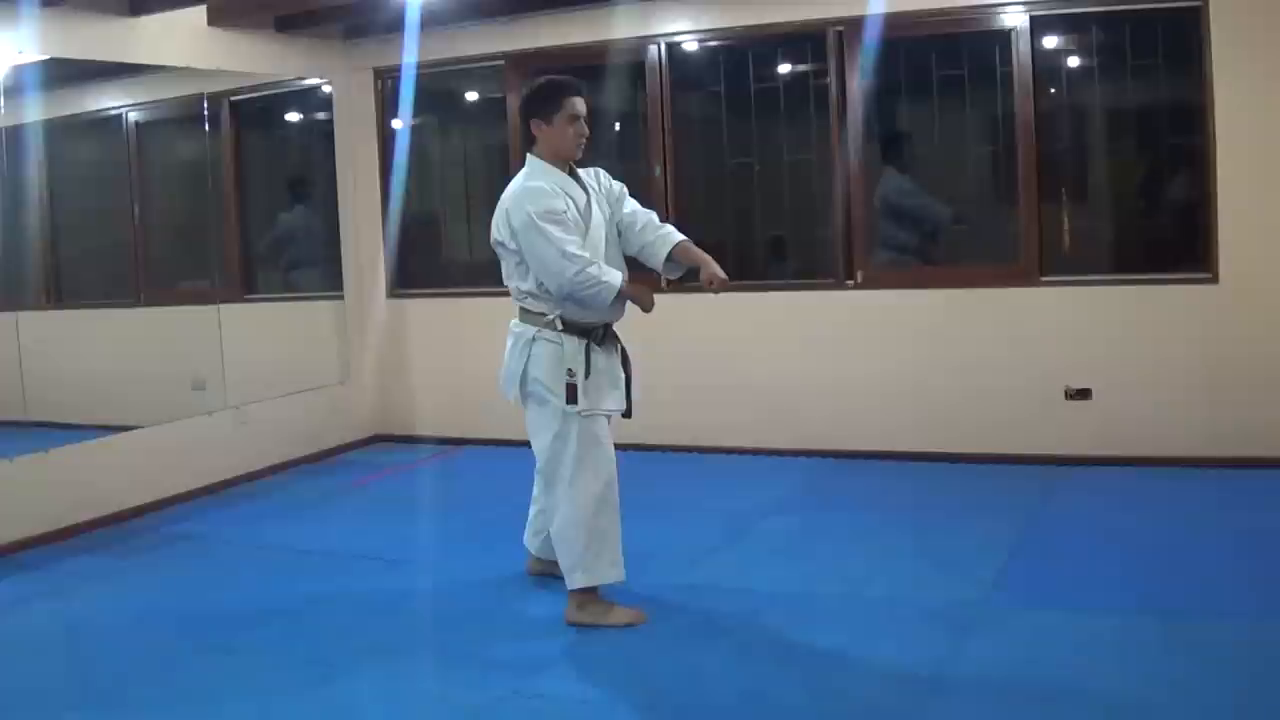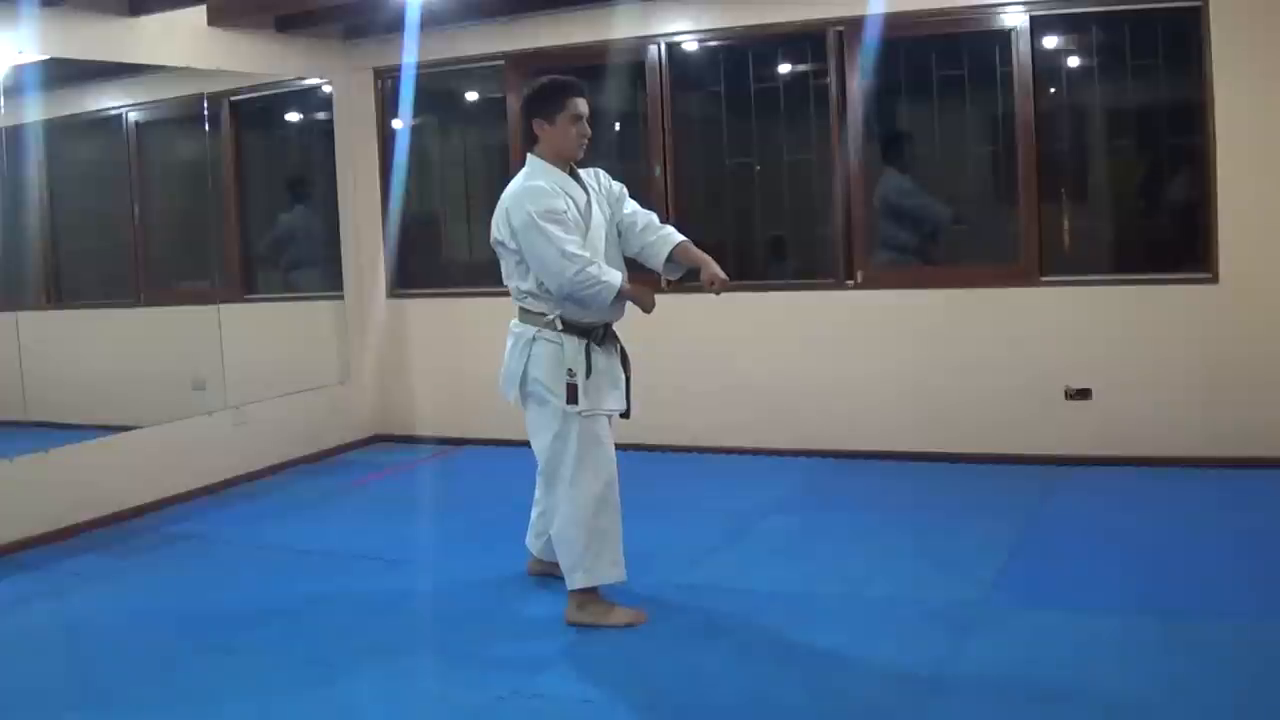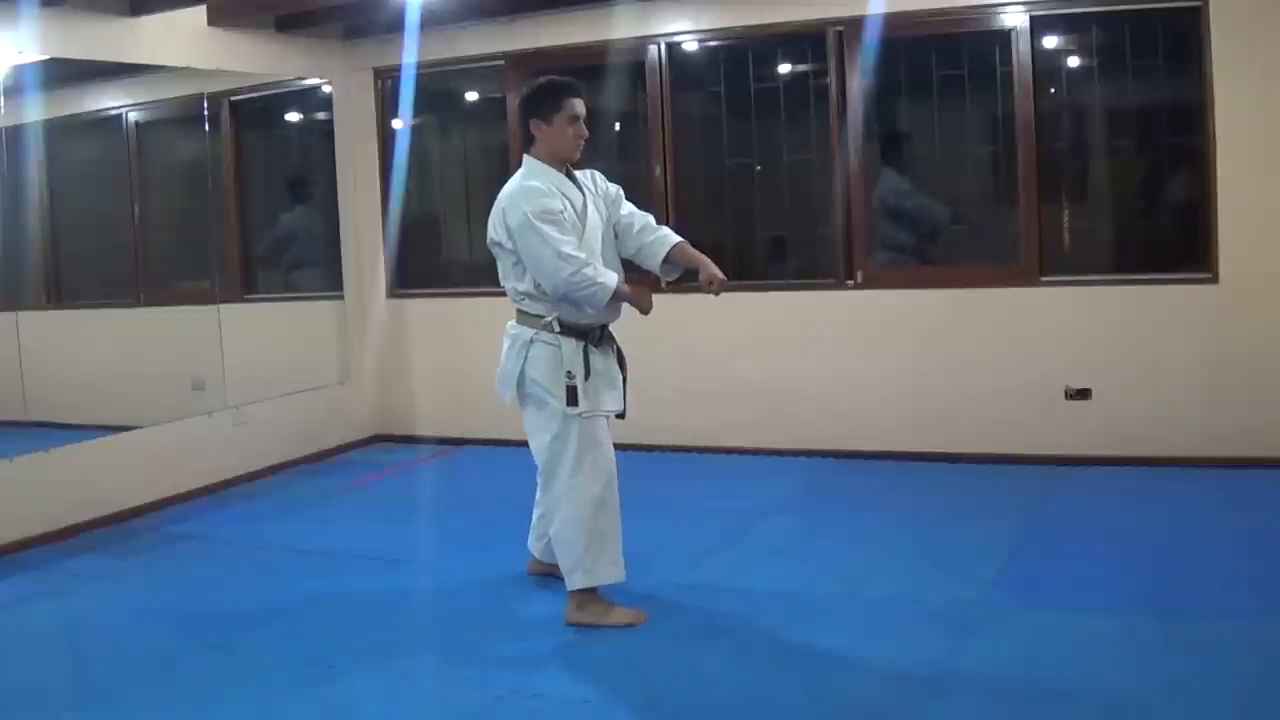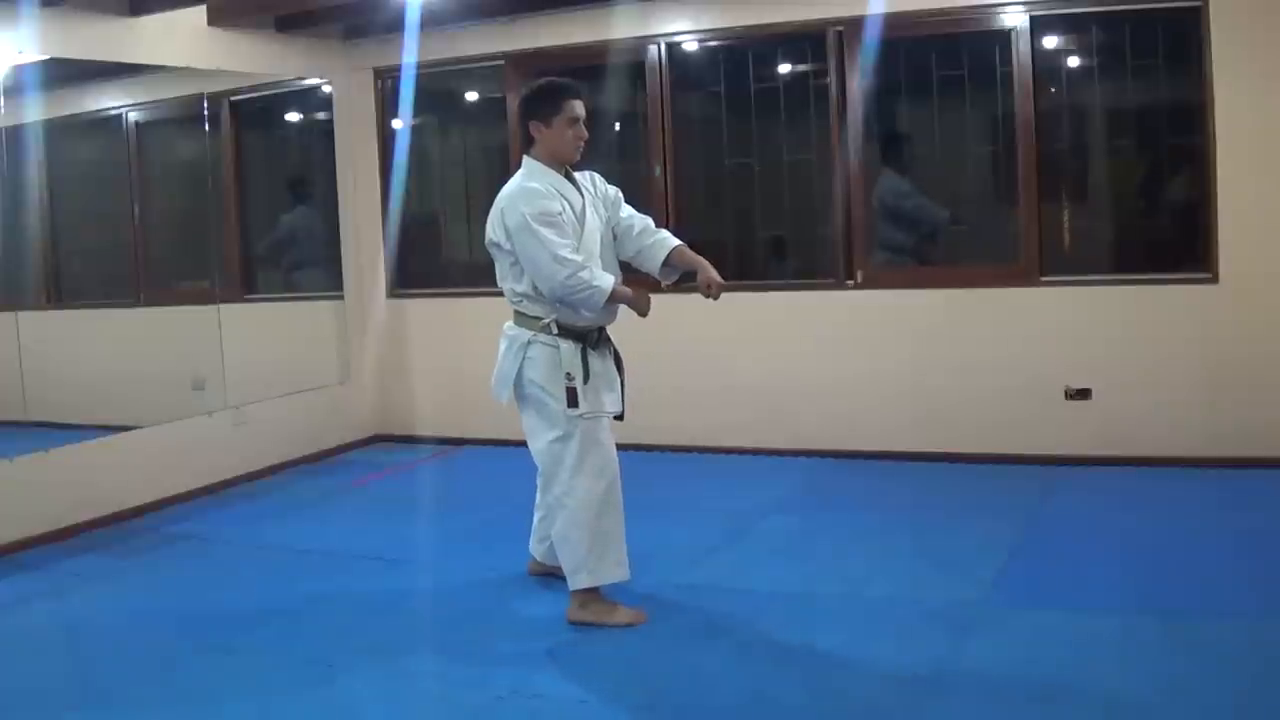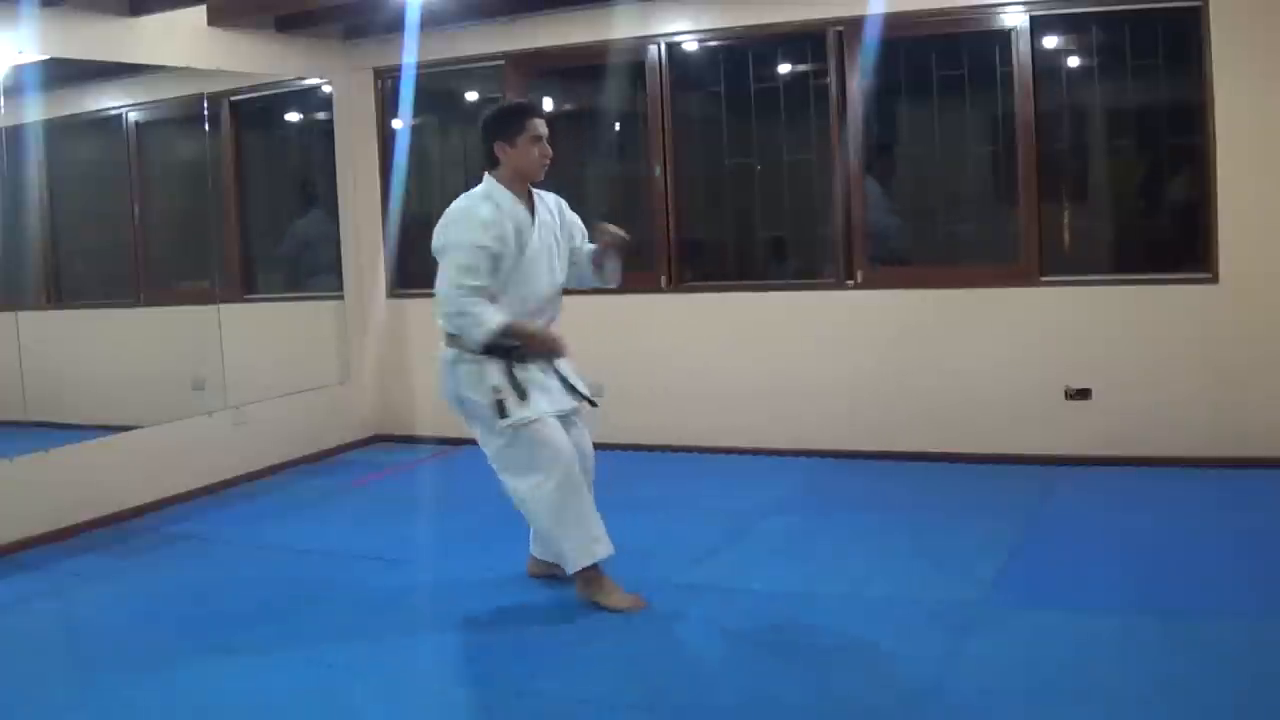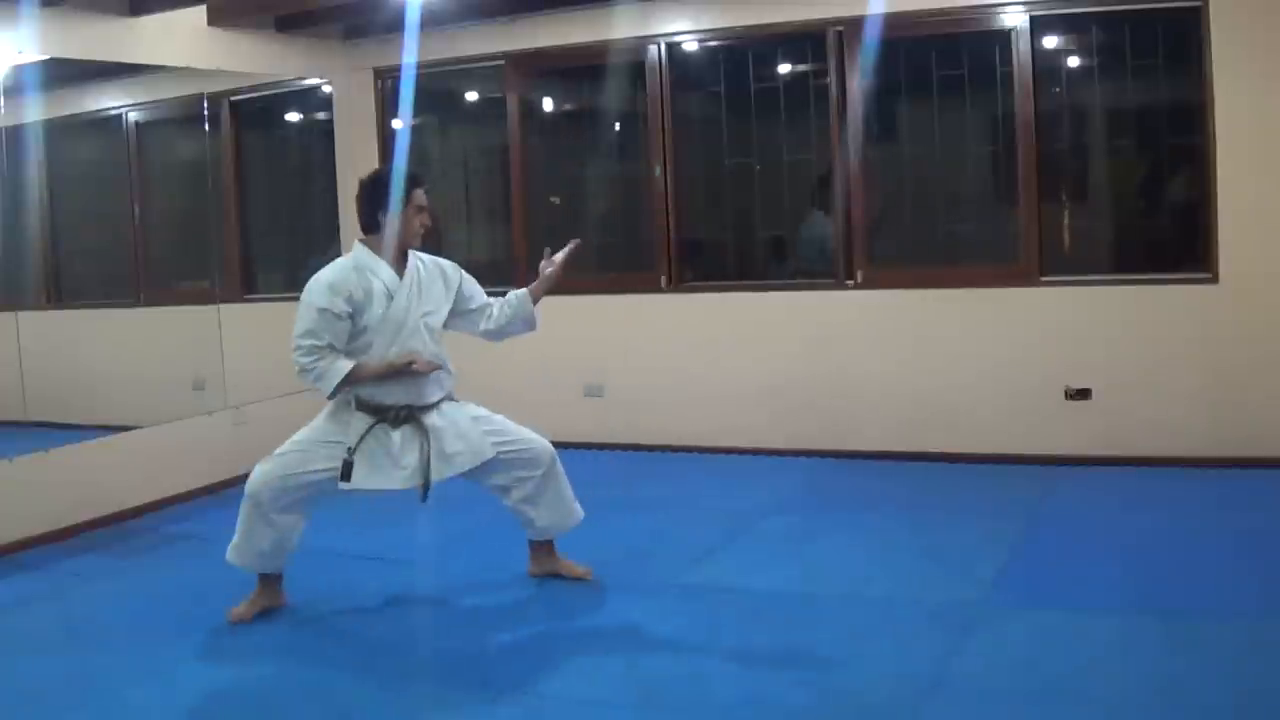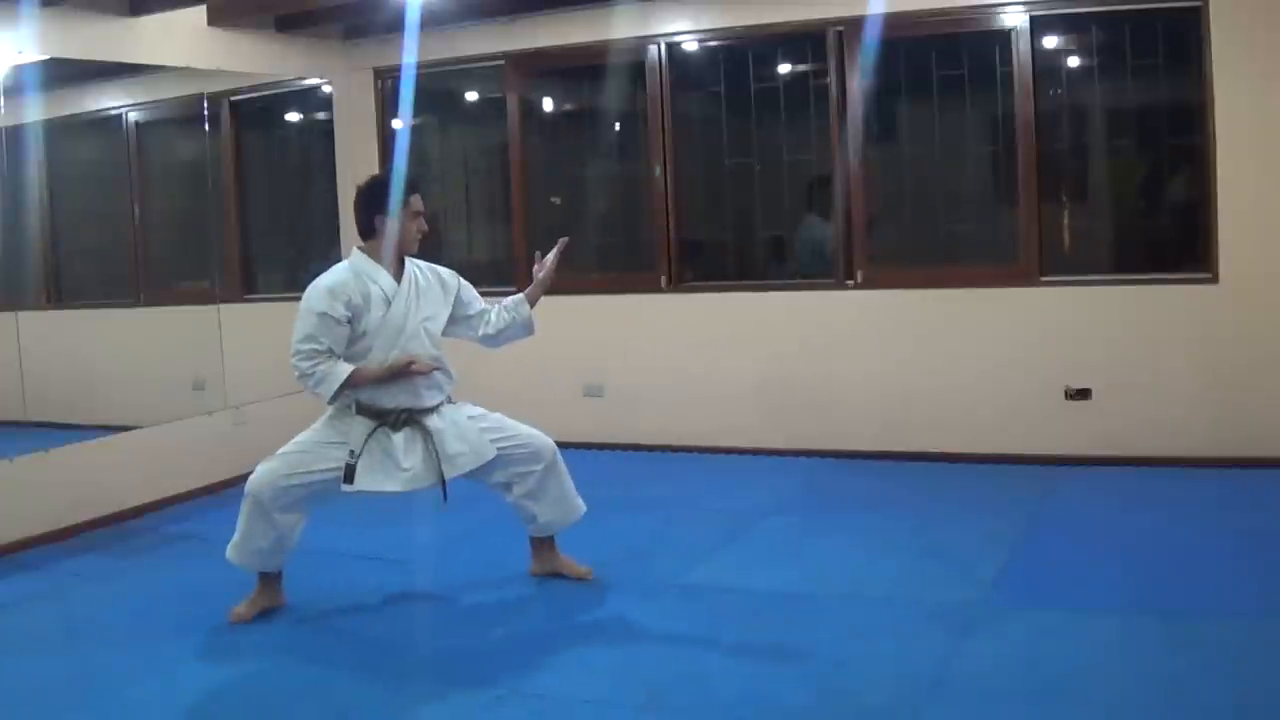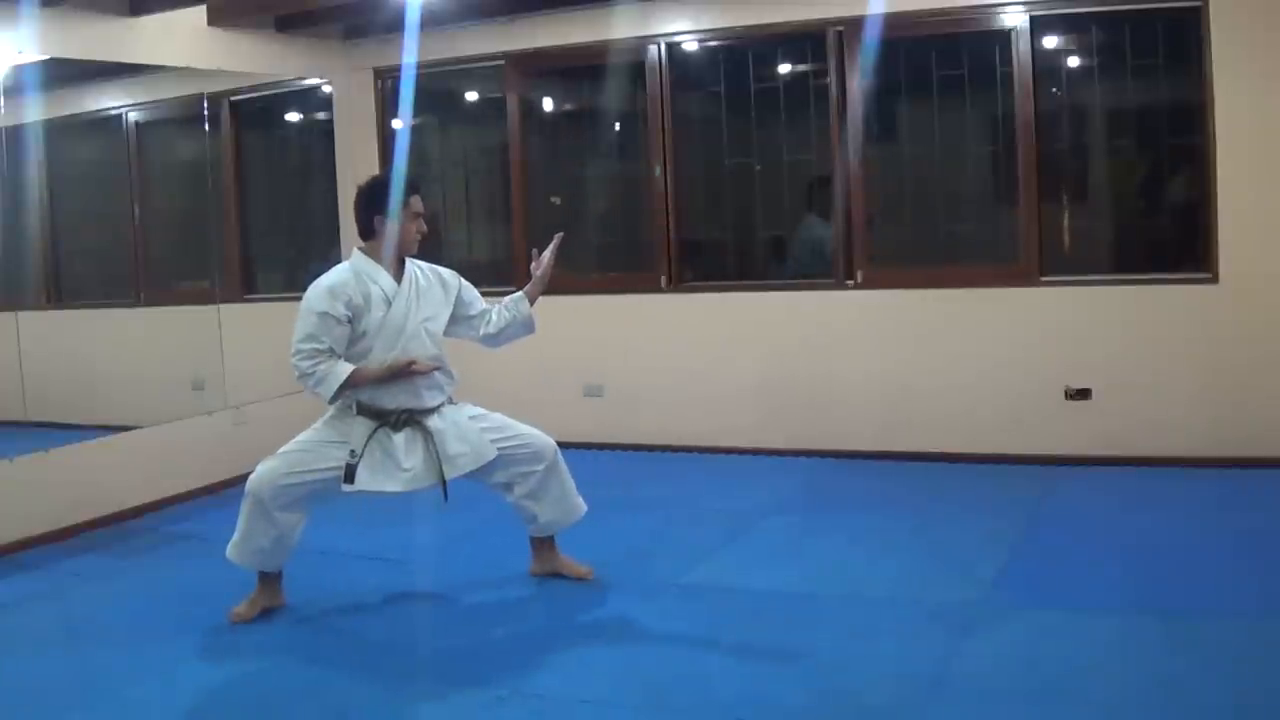
dt=0.5s
person 1, frame 1
left shoulder: (596, 183)
right shoulder: (529, 197)
left elbow: (644, 229)
right elbow: (573, 274)
left wrist: (701, 260)
right wrist: (635, 291)
left hip: (587, 346)
right hip: (555, 350)
left knee: (563, 459)
right knee: (584, 467)
left ankle: (543, 552)
right ankle: (586, 596)
person 1, frame 2
left shoulder: (596, 183)
right shoulder: (529, 196)
left elbow: (644, 229)
right elbow: (573, 274)
left wrist: (702, 260)
right wrist: (635, 292)
left hip: (587, 346)
right hip: (554, 349)
left knee: (566, 461)
right knee: (584, 468)
left ankle: (545, 553)
right ankle: (585, 596)
person 1, frame 3
left shoulder: (591, 185)
right shoulder: (525, 197)
left elbow: (640, 231)
right elbow: (569, 275)
left wrist: (699, 261)
right wrist: (631, 294)
left hip: (585, 347)
right hip: (552, 351)
left knee: (565, 461)
right knee: (585, 468)
left ankle: (546, 554)
right ankle: (586, 596)
person 1, frame 4
left shoulder: (590, 186)
right shoulder: (525, 198)
left elbow: (638, 234)
right elbow: (564, 277)
left wrist: (698, 264)
right wrist: (628, 295)
left hip: (580, 349)
right hip: (548, 352)
left knee: (568, 462)
right knee: (587, 467)
left ankle: (548, 555)
right ankle: (588, 596)
person 1, frame 5
left shoulder: (553, 209)
right shoulder: (473, 216)
left elbow: (587, 270)
right elbow: (460, 303)
left wrist: (607, 250)
right wrist: (528, 333)
left hip: (531, 363)
right hip: (485, 368)
left knee: (576, 456)
right knee: (550, 465)
left ankle: (548, 555)
right ankle: (591, 576)
person 1, frame 6
left shoulder: (439, 273)
right shoulder: (335, 283)
left elbow: (492, 320)
right elbow: (313, 361)
left wrist: (544, 282)
right wrist: (384, 370)
left hip: (435, 417)
right hip: (358, 421)
left knee: (534, 456)
right knee: (269, 484)
left ankle: (543, 554)
right ankle: (269, 586)
person 1, frame 7
left shoulder: (437, 280)
right shoulder: (334, 288)
left elbow: (491, 326)
right elbow: (311, 365)
left wrist: (539, 286)
right wrist: (384, 371)
left hip: (436, 420)
right hip: (359, 426)
left knee: (536, 452)
right knee: (269, 485)
left ankle: (545, 553)
right ankle: (268, 587)
person 1, frame 8
left shoulder: (438, 281)
right shoulder: (334, 289)
left elbow: (491, 326)
right elbow: (311, 365)
left wrist: (537, 285)
right wrist: (382, 374)
left hip: (437, 420)
right hip: (360, 427)
left knee: (537, 451)
right knee: (269, 484)
left ankle: (545, 554)
right ankle: (268, 587)
